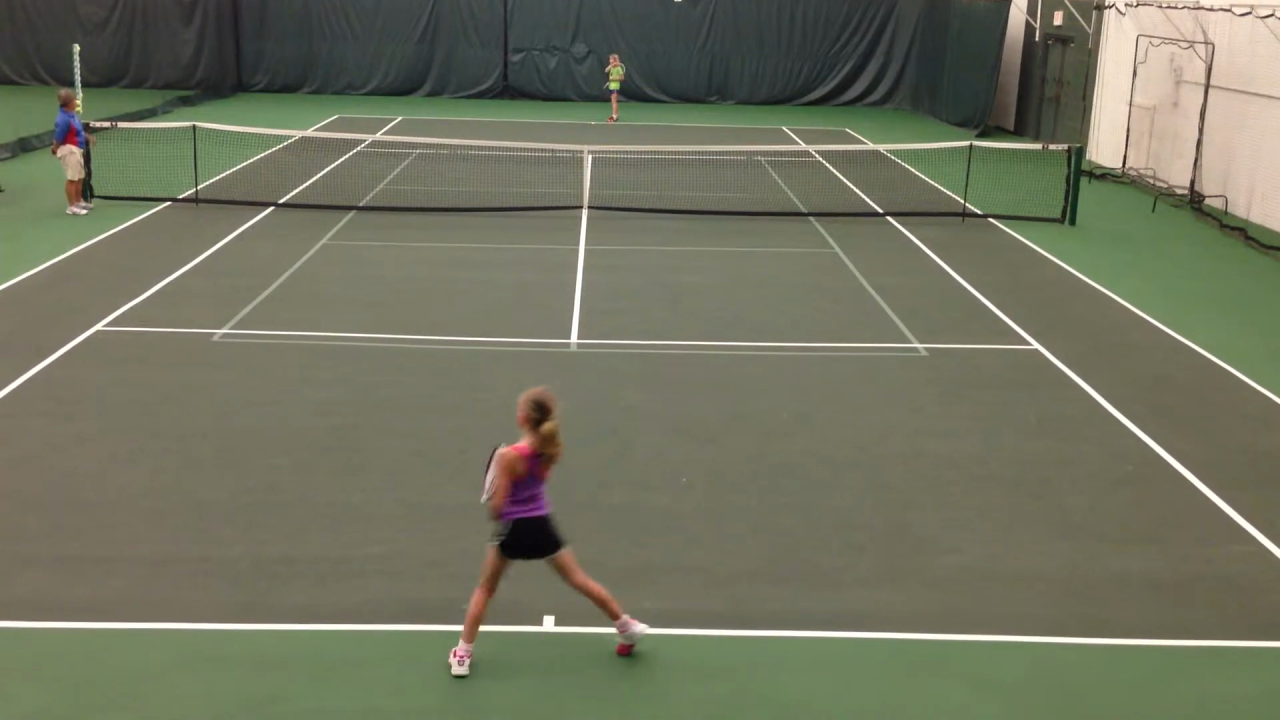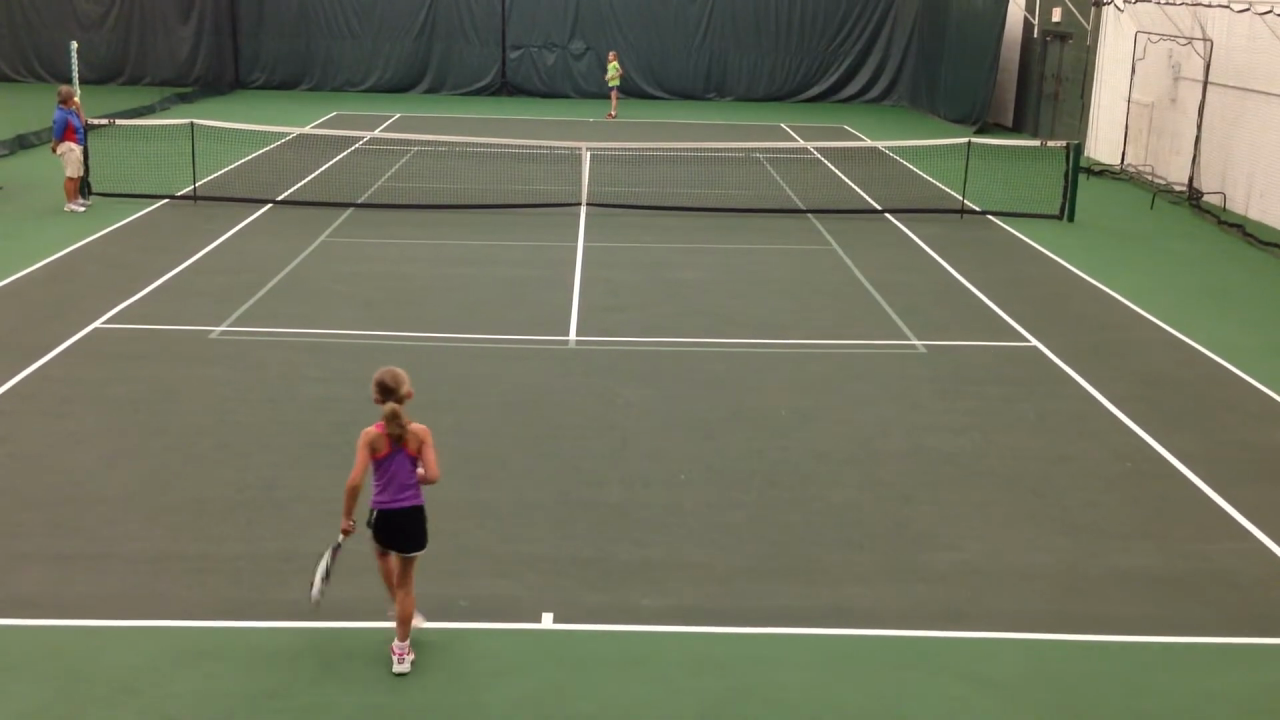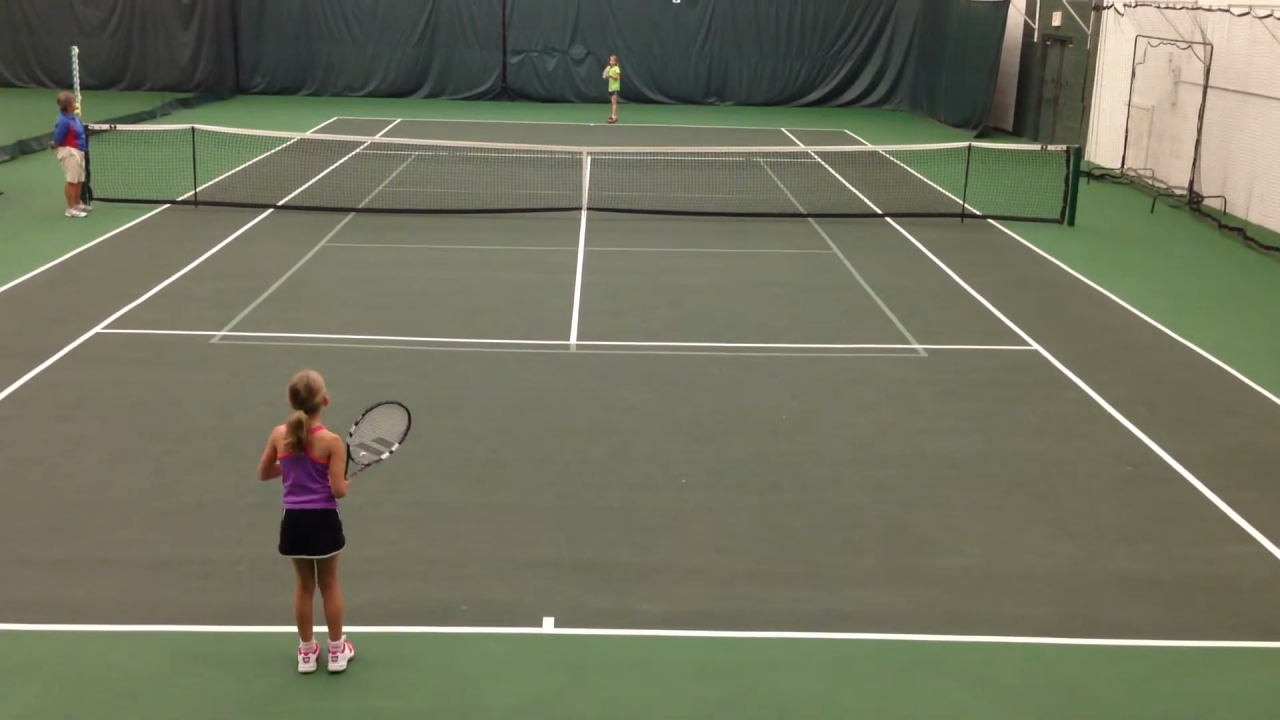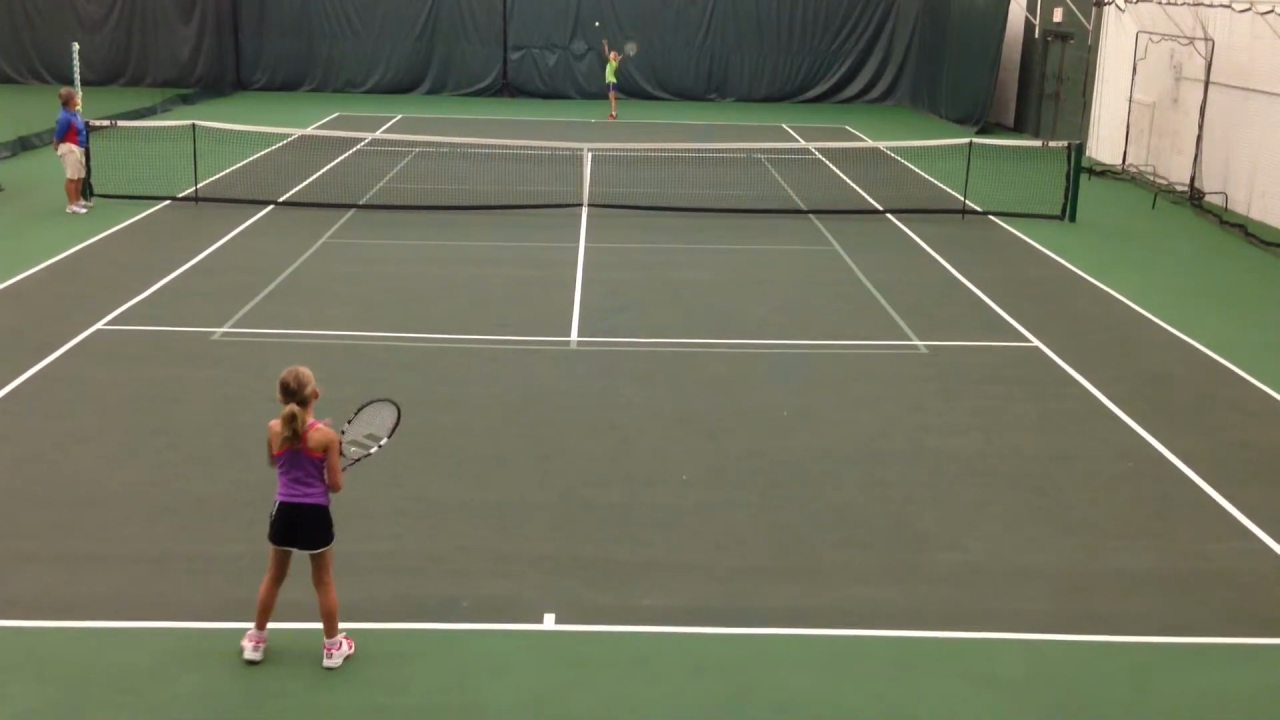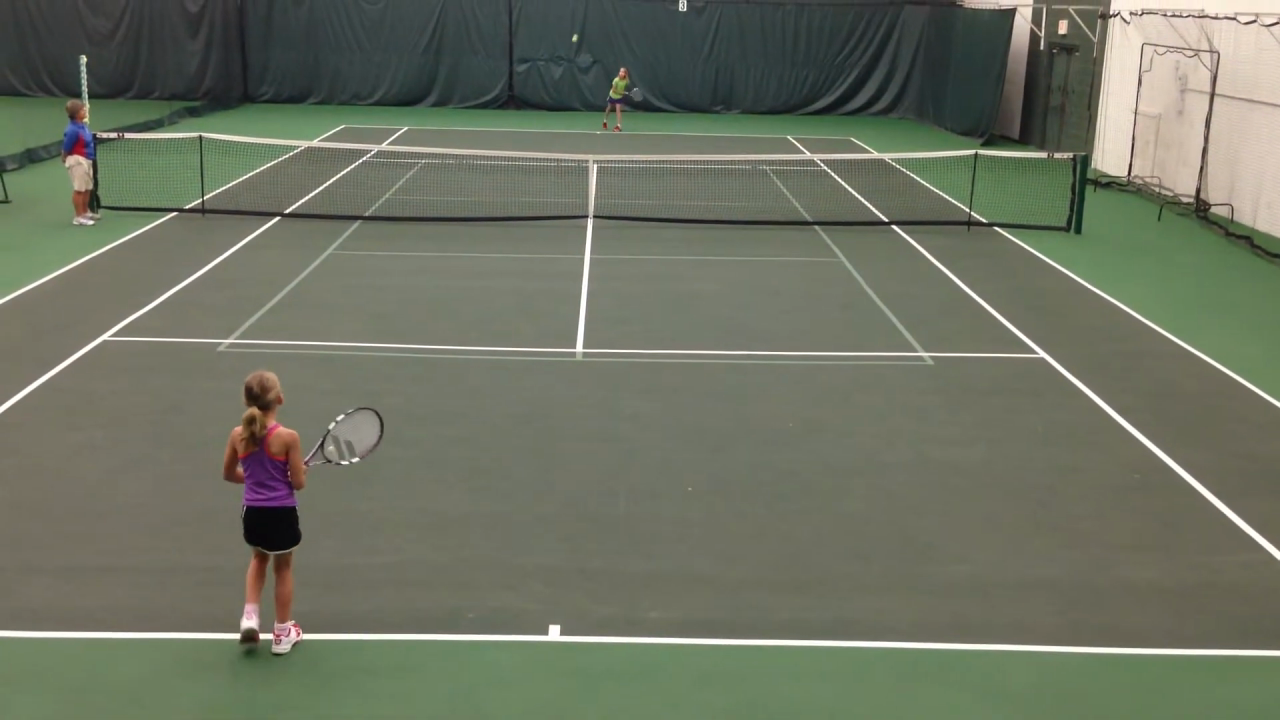
dt=1s
person 1, frame 1
left shoulder: (508, 456)
right shoulder: (550, 451)
left elbow: (498, 502)
left wrist: (493, 513)
right wrist: (550, 430)
left hip: (514, 528)
right hip: (542, 525)
left knee: (485, 589)
right knee: (578, 580)
left ankle: (463, 654)
right ankle: (627, 626)
person 1, frame 2
left shoulder: (370, 435)
right shoulder: (419, 432)
left elbow: (354, 482)
right elbow: (432, 476)
left wrist: (347, 516)
right wrist: (414, 476)
left hip: (383, 514)
right hip: (412, 514)
left knee: (383, 554)
right knee: (404, 581)
left ankle: (407, 614)
right ankle: (401, 651)
person 1, frame 3
left shoulder: (279, 435)
right shoulder: (332, 441)
left elbow: (264, 474)
right elbow: (338, 491)
right wrist: (346, 485)
left hip: (294, 520)
right hip: (323, 520)
left knee: (304, 585)
right knee: (329, 584)
left ankle: (307, 651)
right ankle: (338, 651)
person 1, frame 4
left shoulder: (274, 430)
right shoulder: (326, 436)
right elbow: (335, 485)
left hip: (285, 513)
right hip: (315, 515)
left knee: (274, 578)
right knee: (324, 581)
left ankle: (256, 640)
right ankle: (333, 646)
person 1, frame 5
left shoulder: (238, 435)
right shoulder: (288, 437)
left elbow: (229, 475)
right elbow: (298, 483)
left hip: (253, 512)
right hip: (281, 513)
left knee: (259, 558)
right knee: (283, 568)
left ankle: (250, 615)
right ankle: (282, 633)
